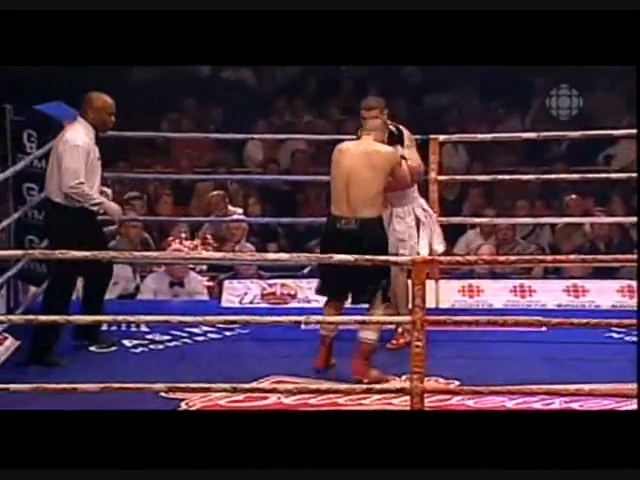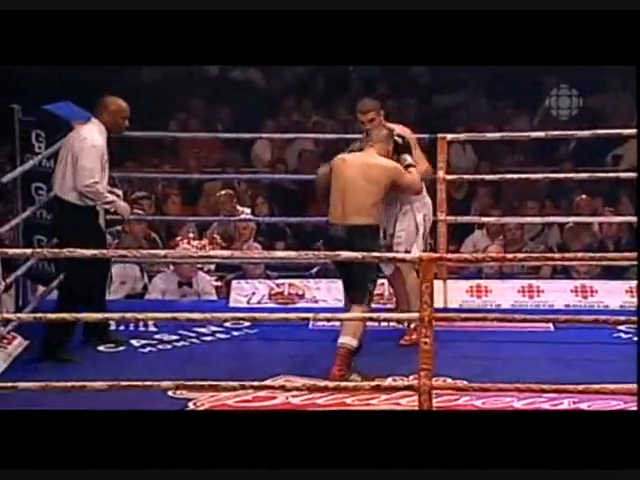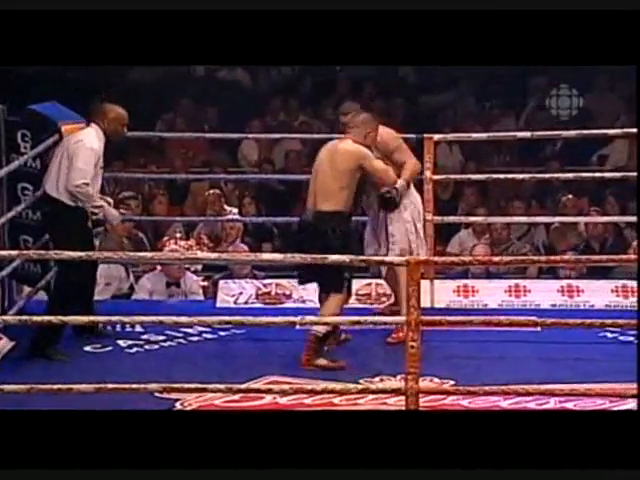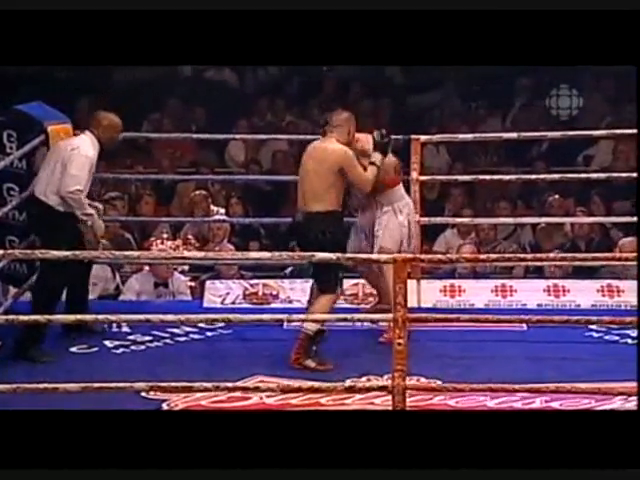
dt=0.4s
person 1, frame 1
left shoulder: (339, 149)
right shoulder: (389, 153)
left hip: (336, 228)
right hip: (369, 230)
left knee: (335, 296)
right knee: (377, 299)
left ankle: (323, 355)
right ankle: (363, 363)
person 1, frame 2
left shoulder: (340, 160)
right shoulder: (390, 167)
left elbow: (322, 179)
right elbow: (415, 187)
right wrist: (406, 158)
left hip: (334, 234)
right hip: (362, 237)
left knee: (353, 290)
right knee: (361, 304)
left ankle: (348, 338)
right ankle: (340, 367)
person 1, frame 3
left shoulder: (329, 146)
right shoulder: (359, 152)
right elbow: (390, 180)
right wrist: (377, 161)
left hip: (311, 221)
right hip: (331, 224)
left knee: (327, 283)
right knee: (339, 291)
left ankle: (330, 332)
right ankle: (311, 353)
person 1, frame 4
left shoulder: (312, 148)
right shoulder: (342, 152)
right elbow: (365, 185)
right wrist: (377, 154)
left hip: (304, 222)
right hip: (325, 224)
left knee: (323, 280)
right knee: (329, 291)
left ankle: (314, 330)
right ankle: (301, 353)
person 2, frame 1
left shoulder: (84, 137)
right shoulder: (76, 140)
right elbow: (72, 186)
left wrist: (100, 190)
right wrist: (104, 205)
left hip: (80, 216)
right hip: (67, 218)
left knee: (101, 269)
right knee: (62, 283)
left ankle: (89, 330)
right ankle: (41, 349)
person 2, frame 2
left shoulder: (88, 135)
right shoulder: (91, 141)
right elbow: (87, 185)
left wrist: (109, 191)
right wrist: (115, 204)
left hip: (82, 212)
right hip: (75, 214)
left knee: (98, 270)
right knee: (78, 277)
left ankle: (96, 329)
right ankle: (55, 344)
person 2, frame 3
left shoulder: (85, 139)
right shoulder: (89, 144)
right elbow: (78, 186)
left wrist: (99, 200)
right wrist: (105, 210)
left hip: (69, 210)
right hip: (64, 212)
left knee: (86, 266)
right knee: (71, 274)
left ankle: (85, 322)
right ankle: (44, 342)
person 2, frame 4
left shoulder: (76, 144)
right shoulder: (85, 152)
right elbow: (70, 191)
left wrist: (87, 205)
right wrist: (92, 218)
left hip: (55, 212)
right hip: (51, 215)
left knee: (80, 262)
right knee: (53, 276)
left ankle: (76, 319)
right ankle: (28, 343)
person 3, frame 1
left shoulder: (400, 135)
left elbow: (417, 171)
left wrist: (398, 149)
left hip: (405, 206)
left knee: (397, 263)
left ankle: (406, 324)
right ankle: (396, 307)
person 3, frame 2
left shoulder: (400, 136)
left elbow: (423, 169)
left hip: (411, 203)
right hip: (390, 202)
left knee: (404, 261)
right knee: (389, 259)
left ankle: (416, 321)
right ankle: (403, 306)
person 3, frame 3
left shoulder: (384, 137)
left elbow: (413, 164)
left wrist: (398, 188)
left hip: (399, 200)
right hip: (380, 199)
left knee: (398, 257)
right knee: (379, 255)
right ankle: (400, 300)
person 3, frame 4
left shoulder: (364, 144)
left elbow: (391, 165)
left hip: (392, 203)
right hip: (371, 203)
right knee: (357, 255)
right ankle: (385, 300)
